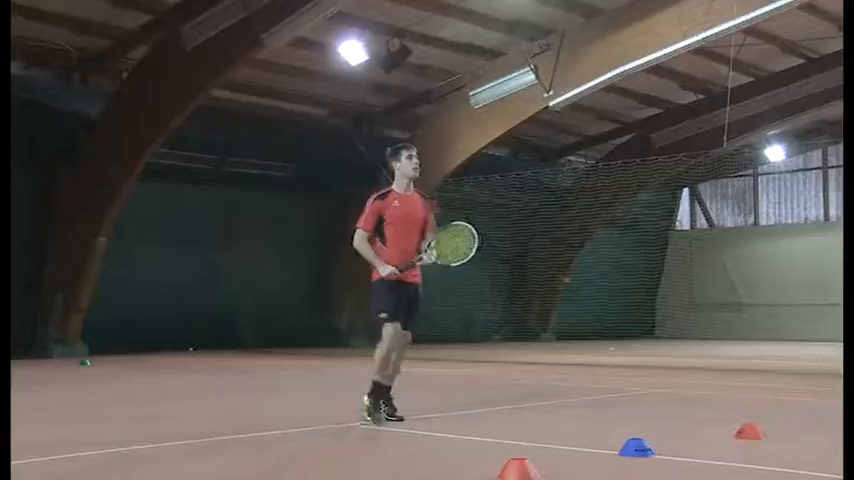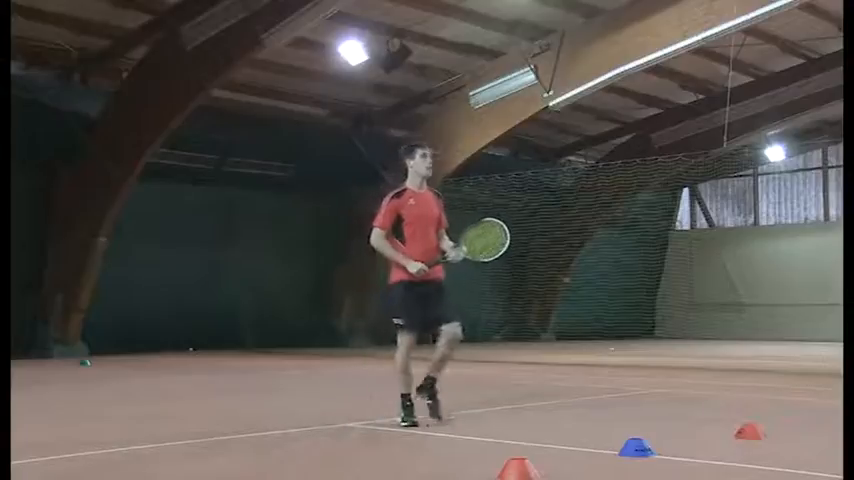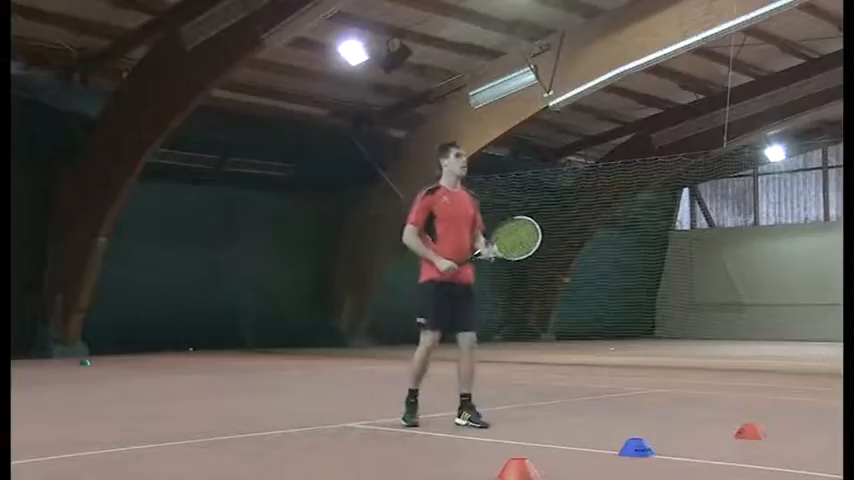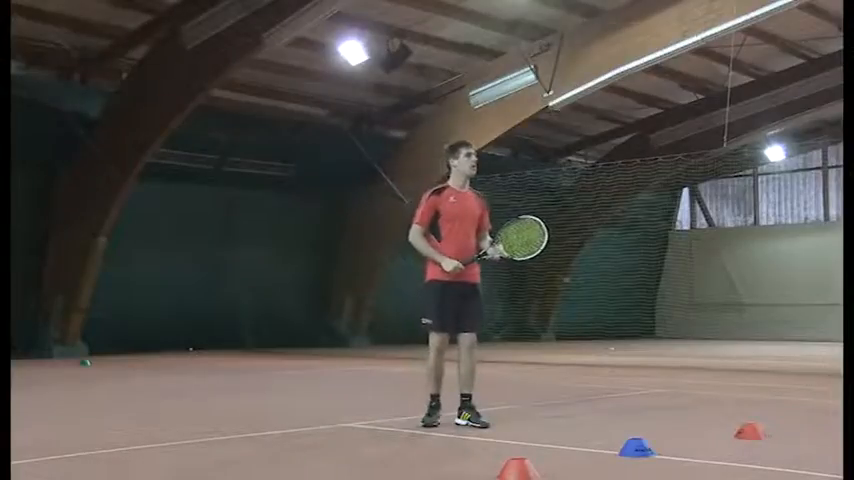
dt=0.5s
person 1, frame 1
left shoulder: (424, 202)
right shoulder: (380, 200)
left elbow: (428, 236)
right elbow: (359, 240)
left wrist: (427, 252)
right wrist: (380, 265)
left hip: (412, 280)
right hip: (385, 279)
left knee: (403, 340)
right knee: (392, 334)
left ankle: (381, 395)
right ankle: (375, 392)
person 1, frame 2
left shoulder: (435, 199)
right shoulder: (396, 199)
right elbow: (376, 239)
left wrist: (450, 249)
right wrist: (408, 263)
left hip: (434, 279)
right hip: (405, 281)
left knee: (453, 333)
right knee: (407, 342)
left ankle: (428, 385)
right ankle: (406, 405)
person 1, frame 3
left shoulder: (470, 199)
right shoulder: (429, 196)
right elbow: (408, 236)
left wrist: (484, 248)
right wrist: (438, 260)
left hip: (464, 281)
right hip: (435, 280)
left knee: (468, 343)
right knee: (429, 341)
left ankle: (465, 407)
right ankle: (411, 401)
person 1, frame 4
left shoulder: (478, 200)
right shoulder: (436, 196)
right elbow: (414, 236)
left wrist: (490, 249)
right wrist: (443, 260)
left hip: (469, 281)
right hip: (441, 280)
left knee: (469, 343)
right knee: (438, 343)
left ankle: (466, 407)
right ankle: (434, 405)
